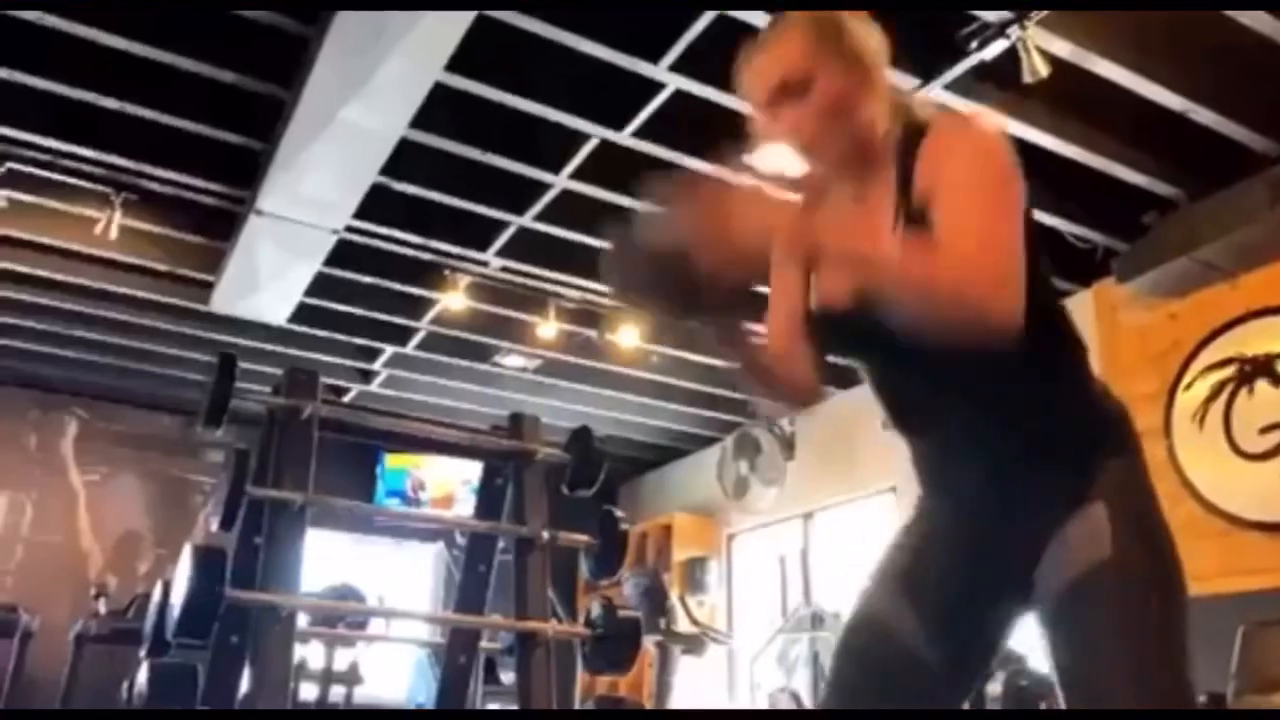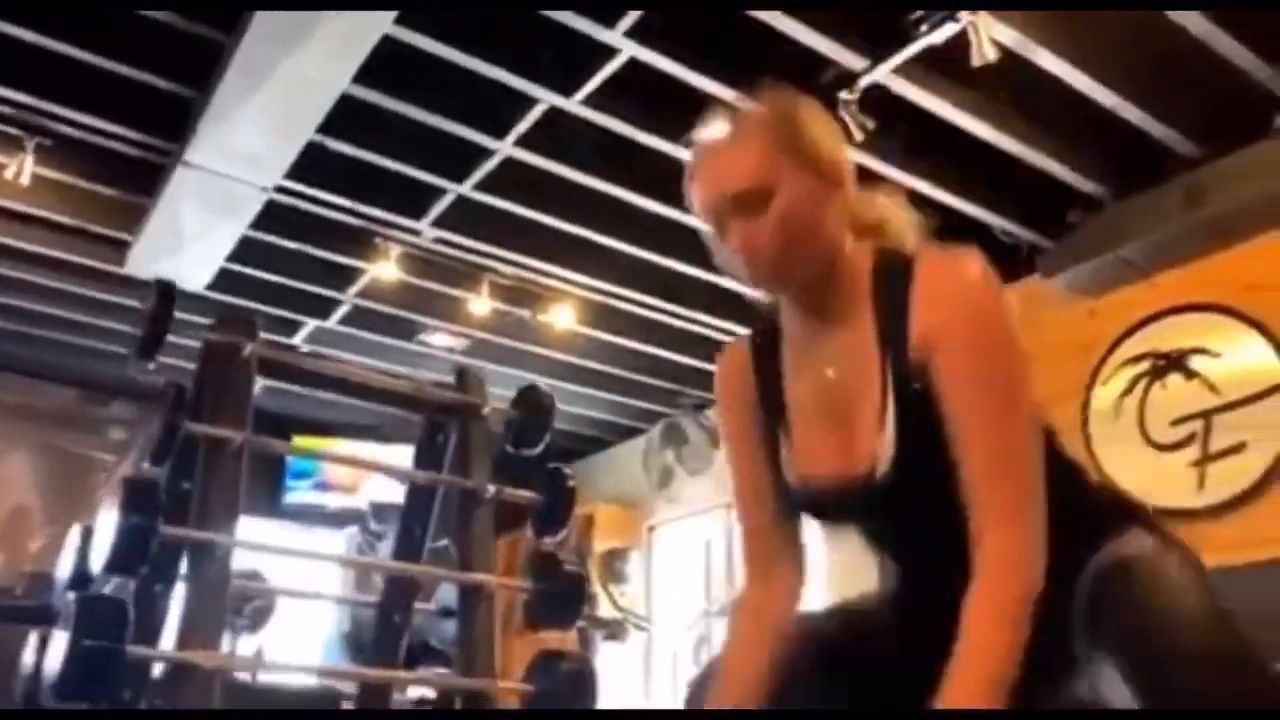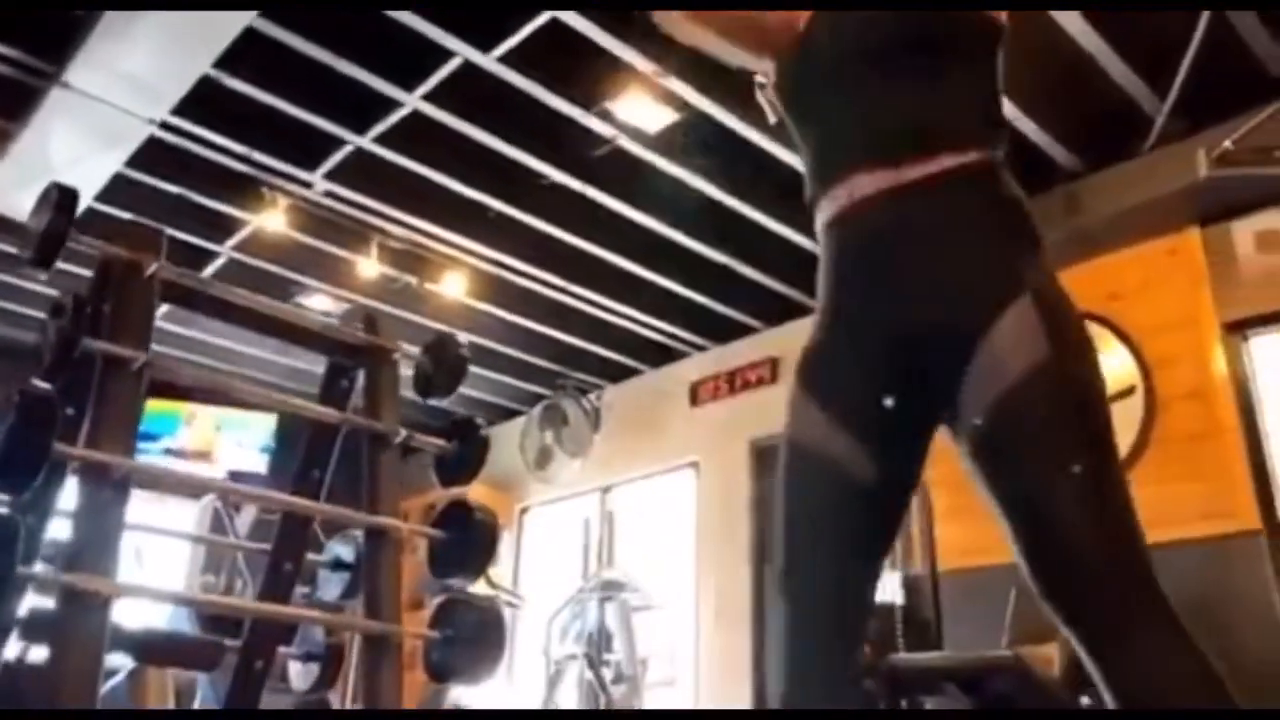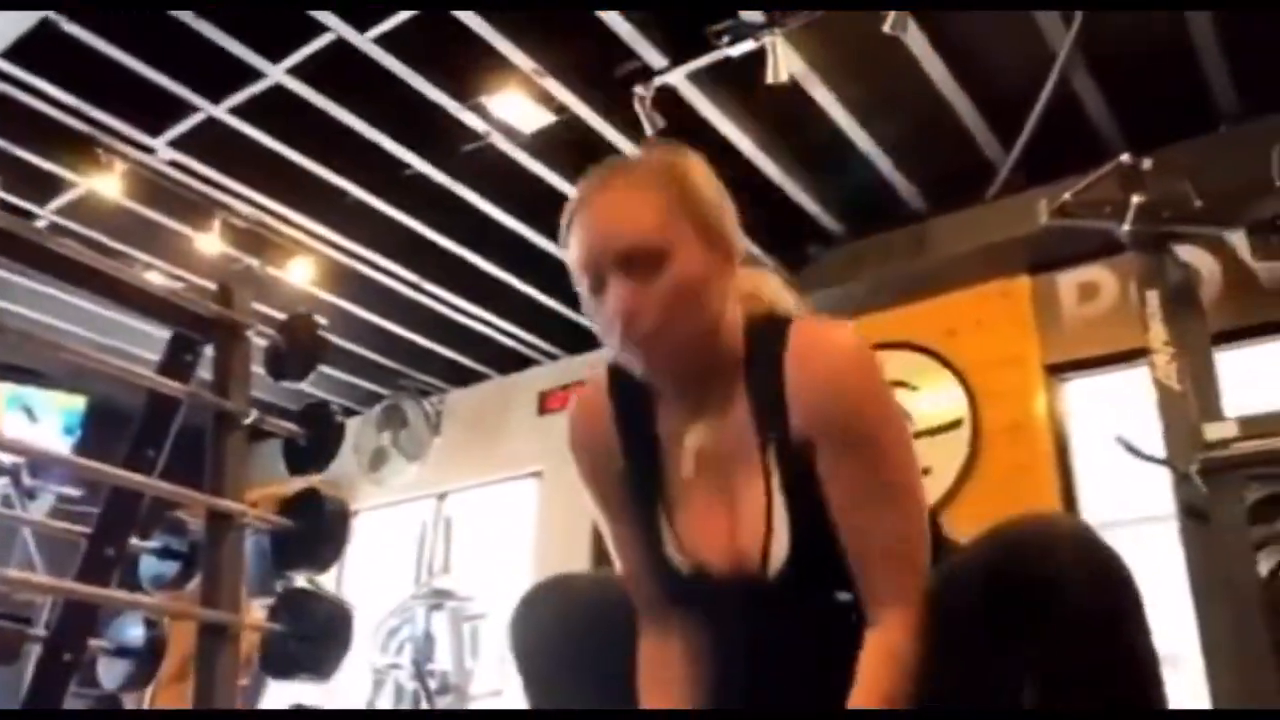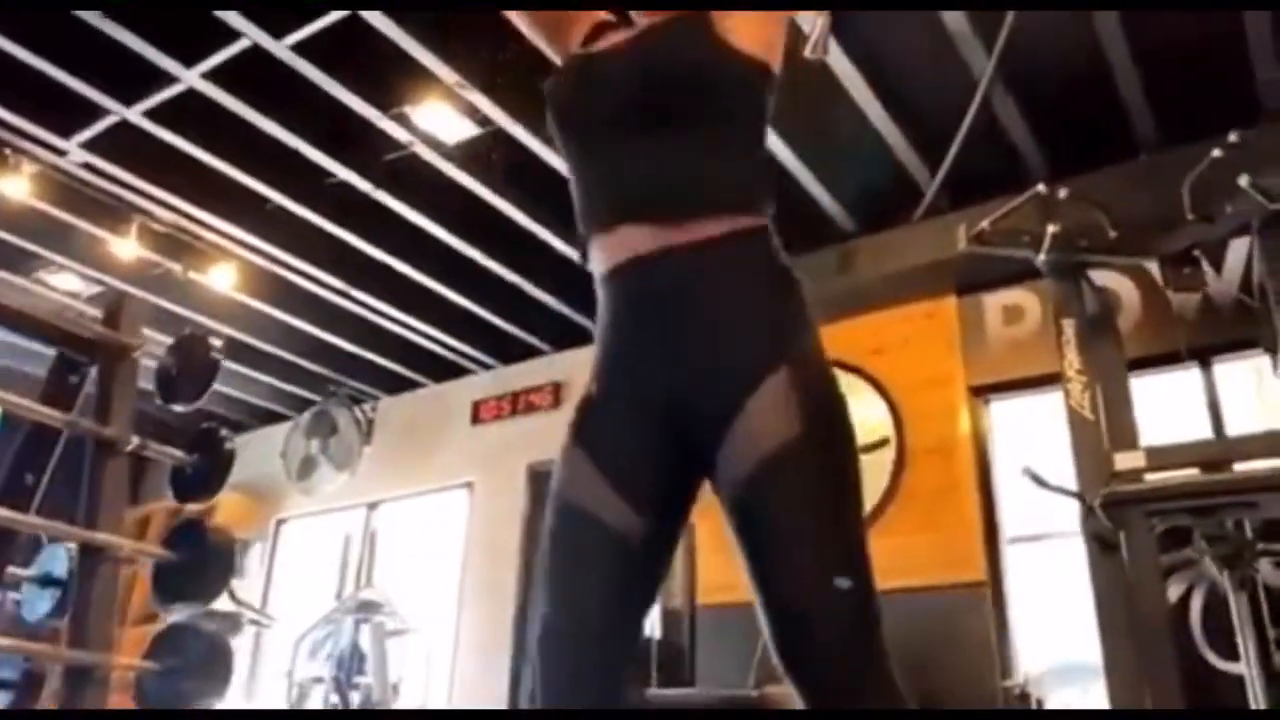
dt=1s
person 1, frame 1
left shoulder: (958, 148)
right shoulder: (806, 213)
left elbow: (987, 299)
right elbow: (795, 380)
left wrist: (804, 228)
right wrist: (721, 319)
left hip: (1073, 486)
right hip: (958, 511)
right knee: (854, 711)
person 1, frame 2
left shoulder: (947, 297)
right shoulder: (744, 373)
right elbow: (771, 575)
left wrist: (965, 703)
right wrist: (732, 698)
left hip: (1084, 564)
right hip: (936, 614)
left knee: (1202, 665)
right knee: (722, 695)
person 1, frame 3
right shoulder: (802, 30)
right elbow: (687, 23)
left hip: (977, 276)
right hip: (855, 309)
left knee: (1101, 589)
right knee: (807, 614)
person 1, frame 4
left shoulder: (821, 366)
right shoulder: (600, 420)
left elbow: (896, 611)
right elbow: (667, 628)
left hip: (924, 641)
right hip: (774, 661)
left knee: (1062, 564)
right knee: (554, 623)
person 1, frame 5
left shoulder: (736, 22)
right shoulder: (584, 42)
left hip: (747, 335)
right hip: (631, 355)
left knee: (834, 653)
right knee: (569, 672)
